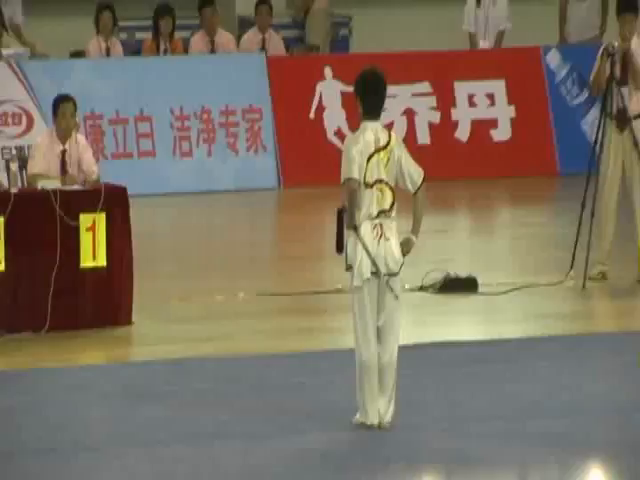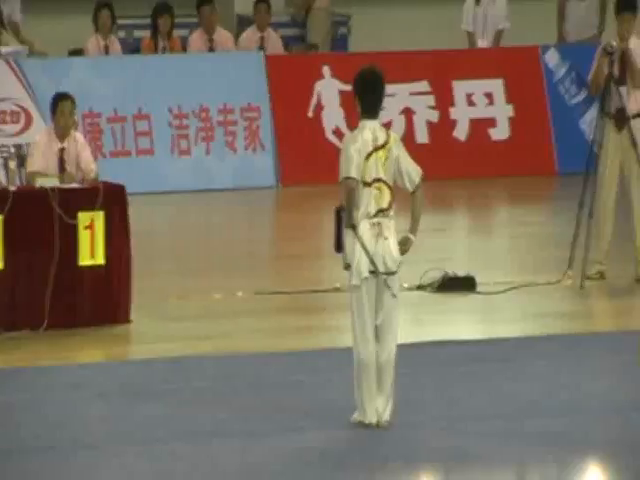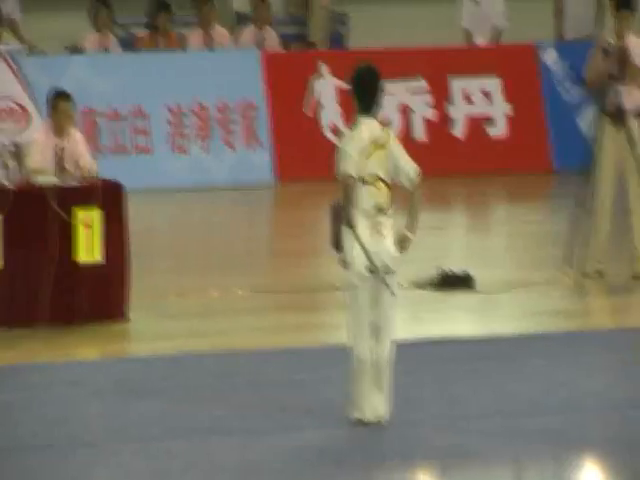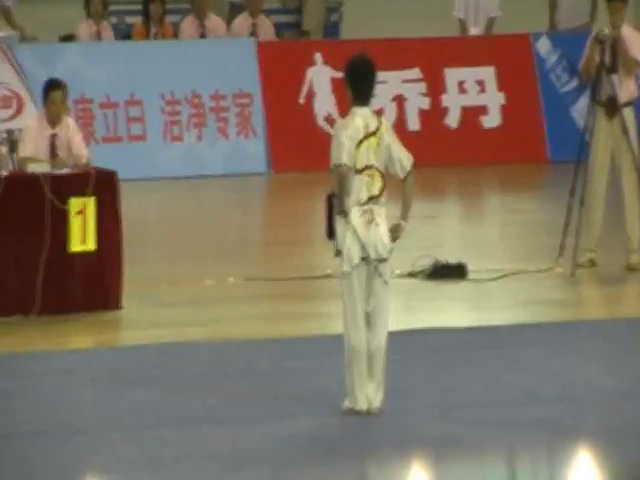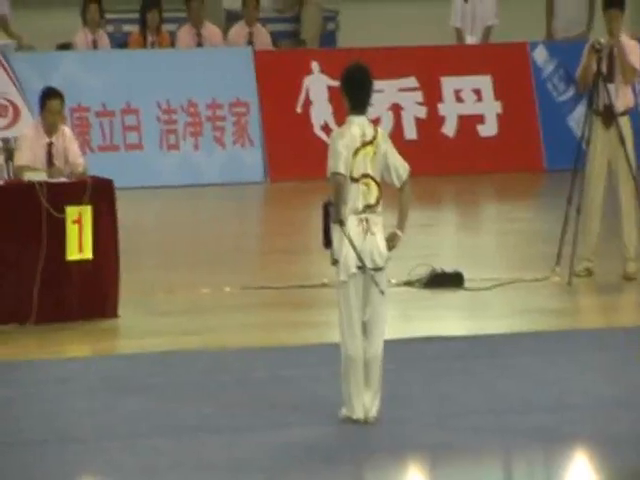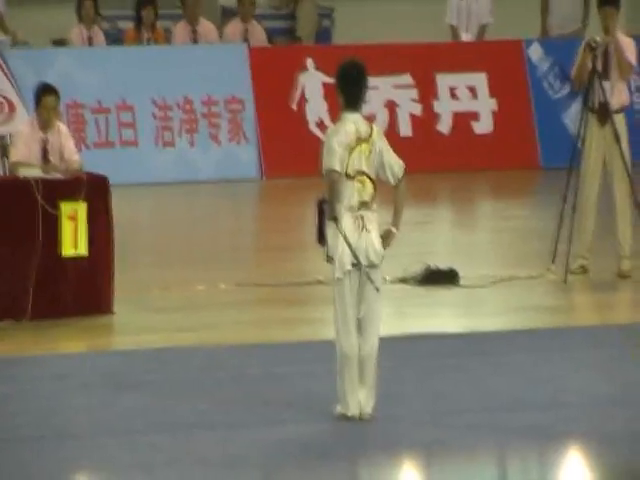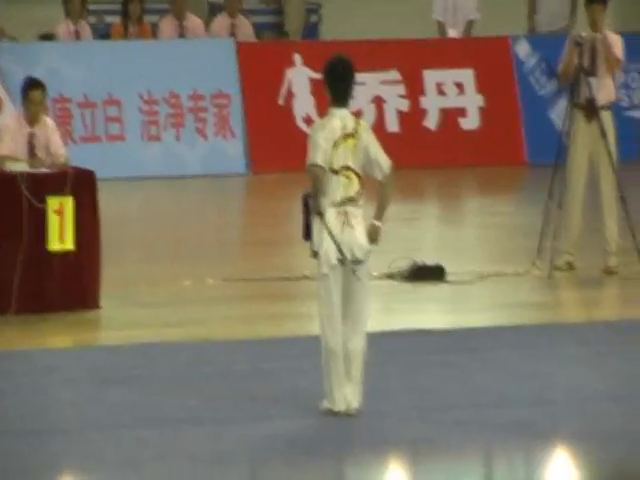
dt=0.1s
person 1, frame 1
left shoulder: (355, 141)
right shoulder: (394, 141)
left elbow: (351, 186)
right elbow: (419, 186)
left wrist: (351, 220)
right wrist: (413, 235)
left hip: (364, 241)
right hip: (389, 240)
left knee: (366, 334)
right knee: (388, 333)
left ankle: (370, 411)
right ankle: (385, 410)
person 1, frame 2
left shoulder: (353, 140)
right shoulder: (392, 140)
left elbow: (350, 185)
right elbow: (417, 185)
left wrist: (349, 219)
right wrist: (412, 234)
left hip: (362, 240)
right hip: (388, 238)
left knee: (365, 332)
right knee: (387, 332)
left ankle: (368, 410)
right ankle: (384, 409)
person 1, frame 3
left shoulder: (351, 137)
right shoulder: (389, 138)
left elbow: (347, 181)
right elbow: (414, 183)
left wrist: (348, 218)
right wrist: (409, 231)
left hip: (360, 238)
right hip: (385, 236)
left knee: (363, 329)
right knee: (384, 328)
left ankle: (366, 407)
right ankle: (380, 406)
person 1, frame 4
left shoulder: (345, 127)
right shoulder: (383, 127)
left elbow: (341, 171)
right elbow: (407, 172)
left wrist: (341, 207)
right wrist: (403, 220)
left hip: (354, 227)
right hip: (379, 225)
left knee: (356, 317)
right knee: (378, 316)
left ankle: (358, 396)
right ankle: (374, 394)
person 1, frame 5
left shoulder: (341, 135)
right shoulder: (380, 136)
left elbow: (338, 180)
right elbow: (404, 181)
left wrist: (338, 215)
right wrist: (399, 230)
left hip: (350, 235)
right hip: (376, 234)
left knee: (352, 328)
right knee: (374, 327)
left ankle: (355, 406)
right ankle: (371, 404)
person 1, frame 6
left shoulder: (336, 132)
right shoulder: (375, 133)
left elbow: (333, 177)
right elbow: (399, 178)
left wrist: (332, 211)
right wrist: (394, 227)
left hip: (345, 232)
right hip: (371, 231)
left knee: (347, 325)
right knee: (369, 324)
left ankle: (350, 402)
right ankle: (366, 401)
person 1, frame 7
left shoulder: (322, 128)
right shoulder: (362, 129)
left elbow: (316, 171)
right elbow: (386, 175)
left wrist: (317, 207)
right wrist: (377, 222)
left hip: (330, 227)
right hip: (357, 227)
left knee: (333, 320)
right knee: (356, 321)
left ankle: (337, 398)
right ankle: (353, 397)
person 2, frame 1
right shoulder: (607, 50)
right elbow: (595, 89)
right wrist: (604, 61)
right hip: (613, 125)
right knee: (607, 192)
right ankle: (601, 261)
person 2, frame 2
right shoulder: (605, 49)
right elbow: (594, 89)
right wrist: (602, 60)
right hip: (611, 124)
right knee: (605, 191)
right ankle: (599, 261)
person 2, frame 3
right shoulder: (604, 47)
right elbow: (591, 85)
right wrist: (599, 58)
right hip: (608, 122)
right knee: (602, 189)
right ankle: (596, 257)
person 2, frame 4
right shoulder: (598, 38)
right elbow: (585, 76)
right wrist: (593, 48)
right hip: (602, 113)
right knee: (596, 180)
right ankle: (590, 248)
person 2, frame 5
right shoulder: (594, 47)
right elbow: (582, 85)
right wrist: (590, 58)
right hip: (599, 121)
right knee: (593, 189)
right ankle: (587, 257)
person 2, frame 6
left shoulder: (626, 43)
right shoulder: (590, 45)
left elbow: (626, 73)
right elbow: (577, 83)
left wrist: (615, 40)
right wrist: (585, 56)
left hip: (616, 119)
right hip: (594, 119)
left knee: (622, 187)
right knee: (588, 186)
left ankle: (625, 257)
right ankle: (582, 255)
person 2, frame 7
left shoulder: (613, 40)
right shoulder: (577, 41)
left elbow: (614, 68)
right elbow: (565, 79)
left wrist: (603, 35)
right wrist: (573, 53)
left hip: (604, 115)
right hip: (581, 116)
left knee: (609, 183)
right knee: (575, 182)
left ankle: (611, 253)
right ankle: (568, 251)
